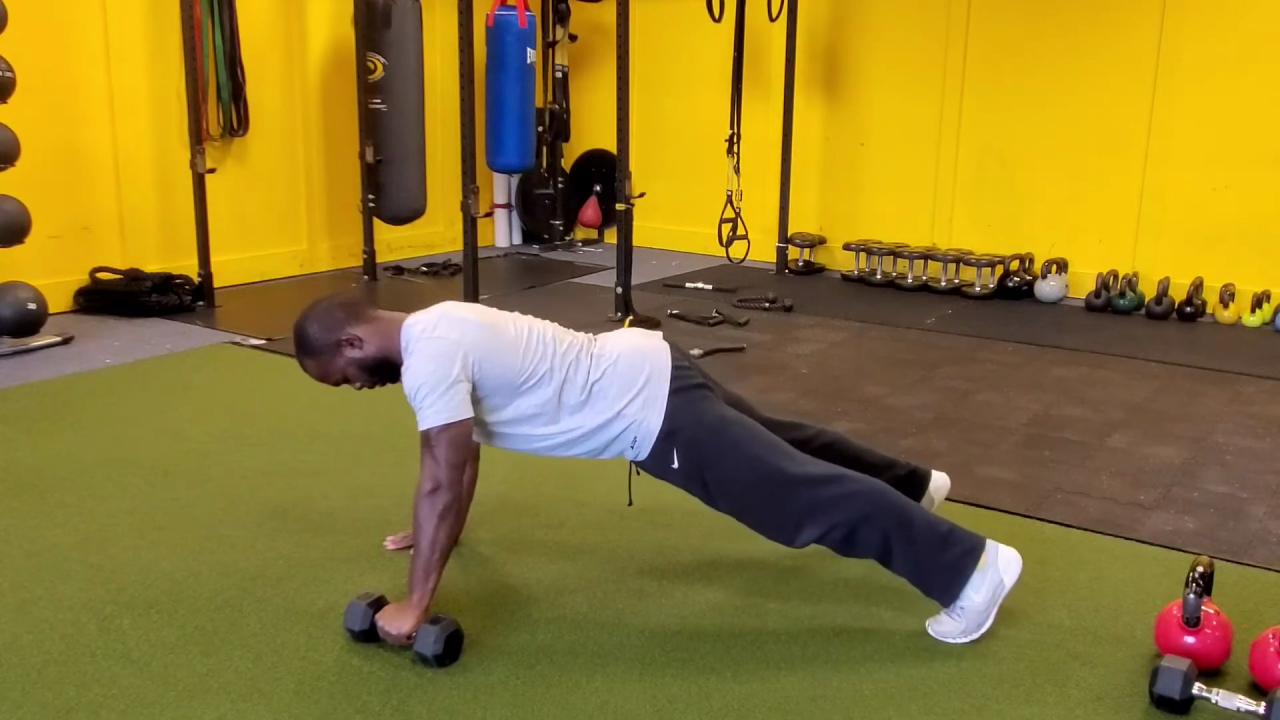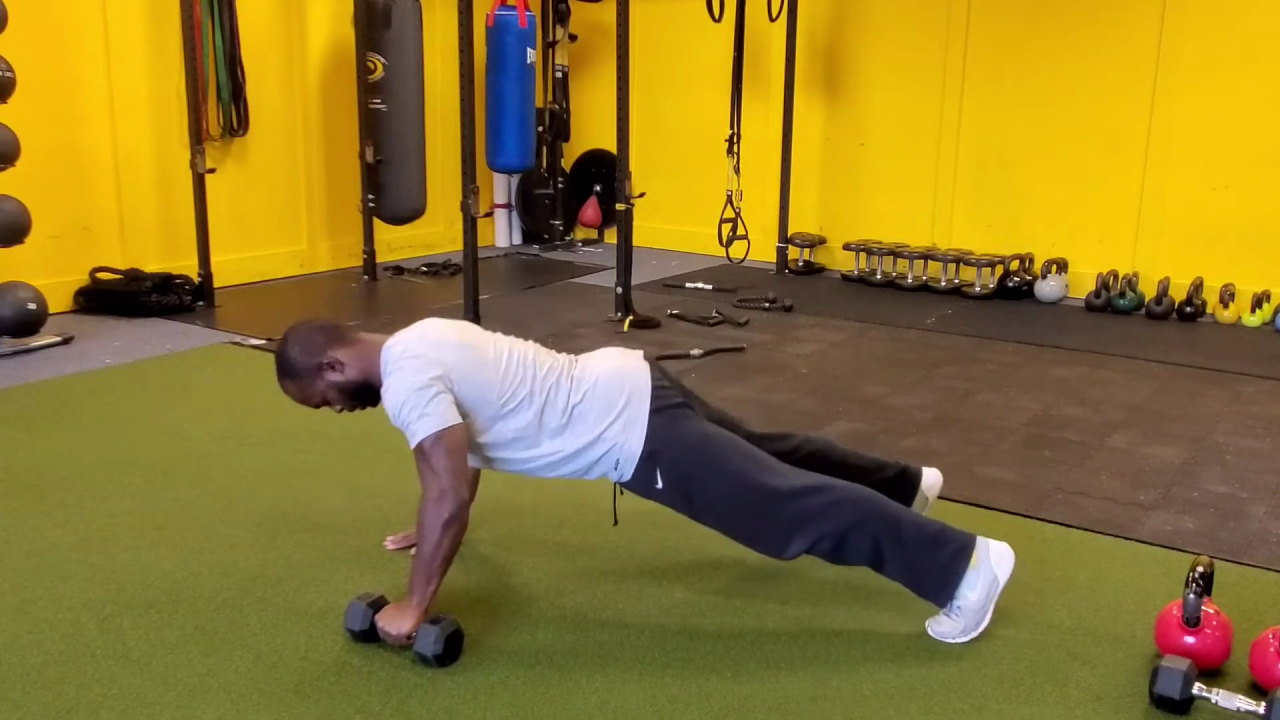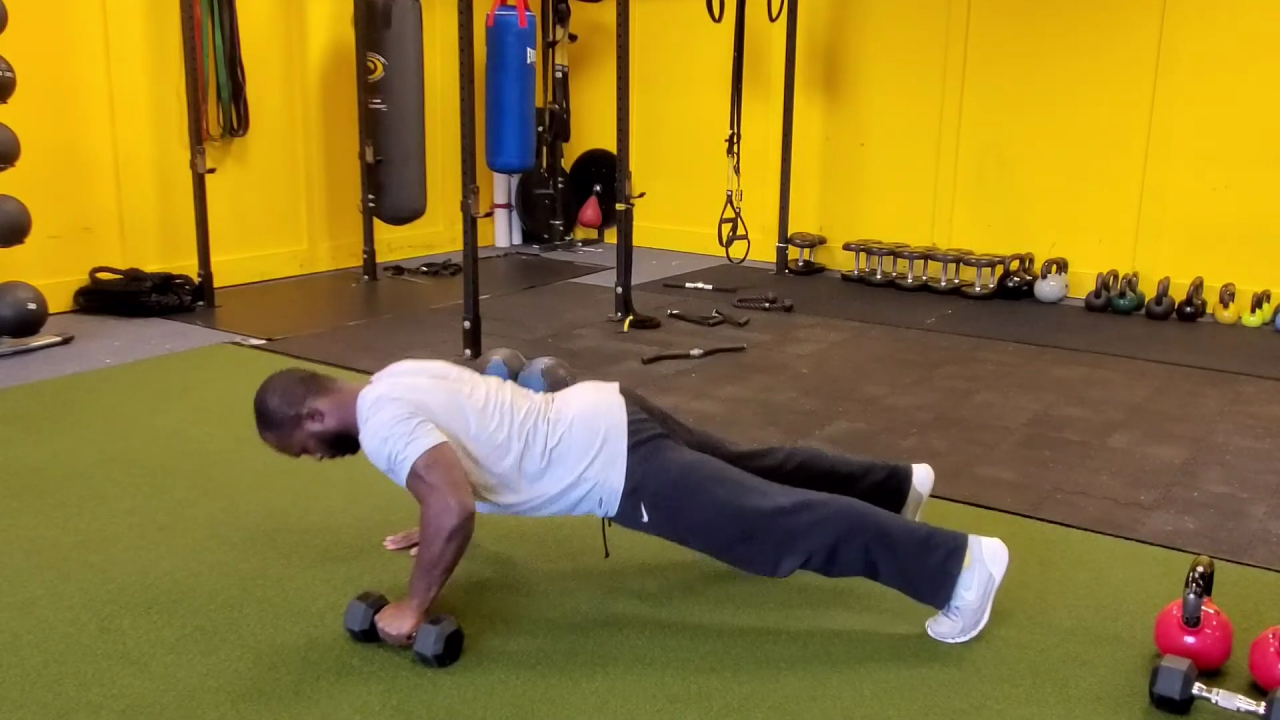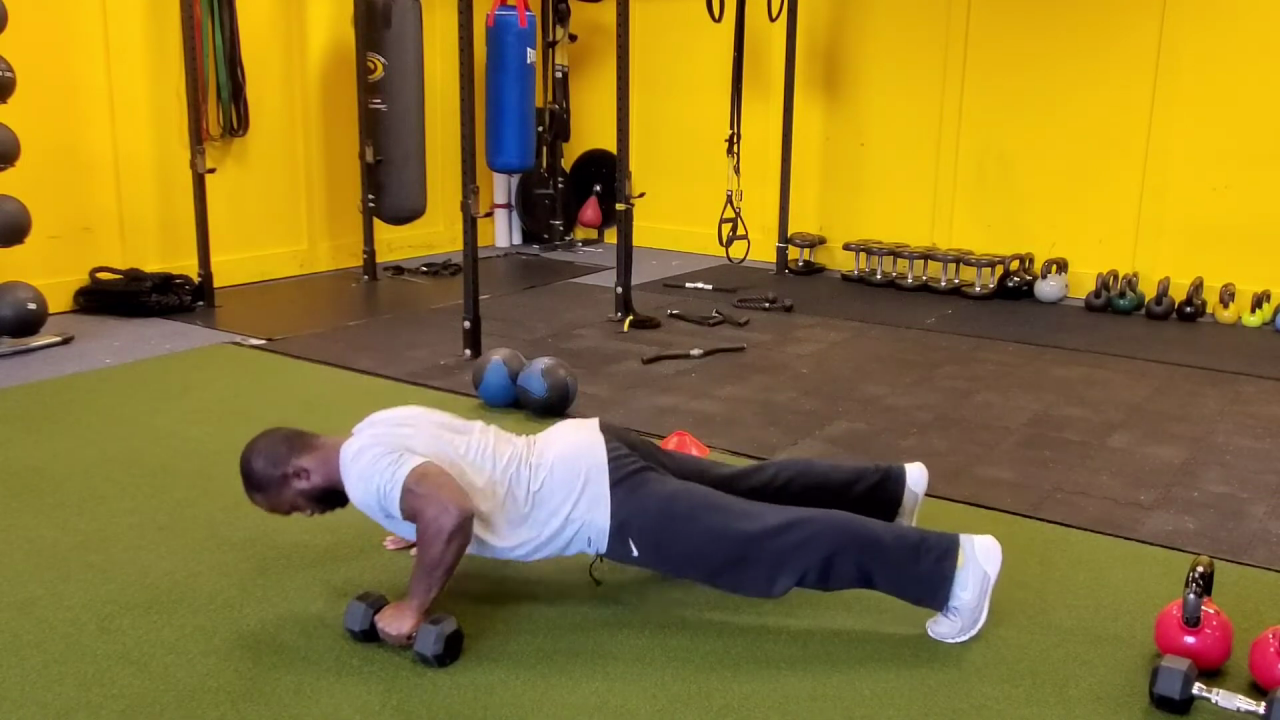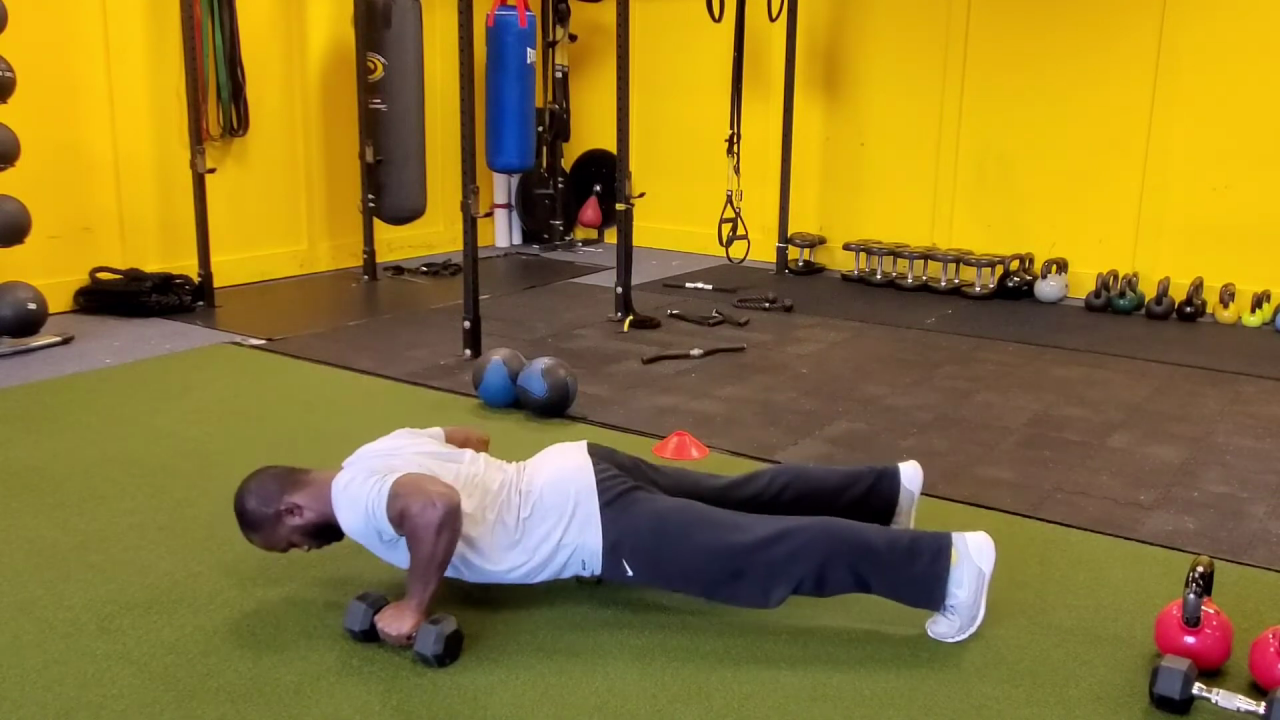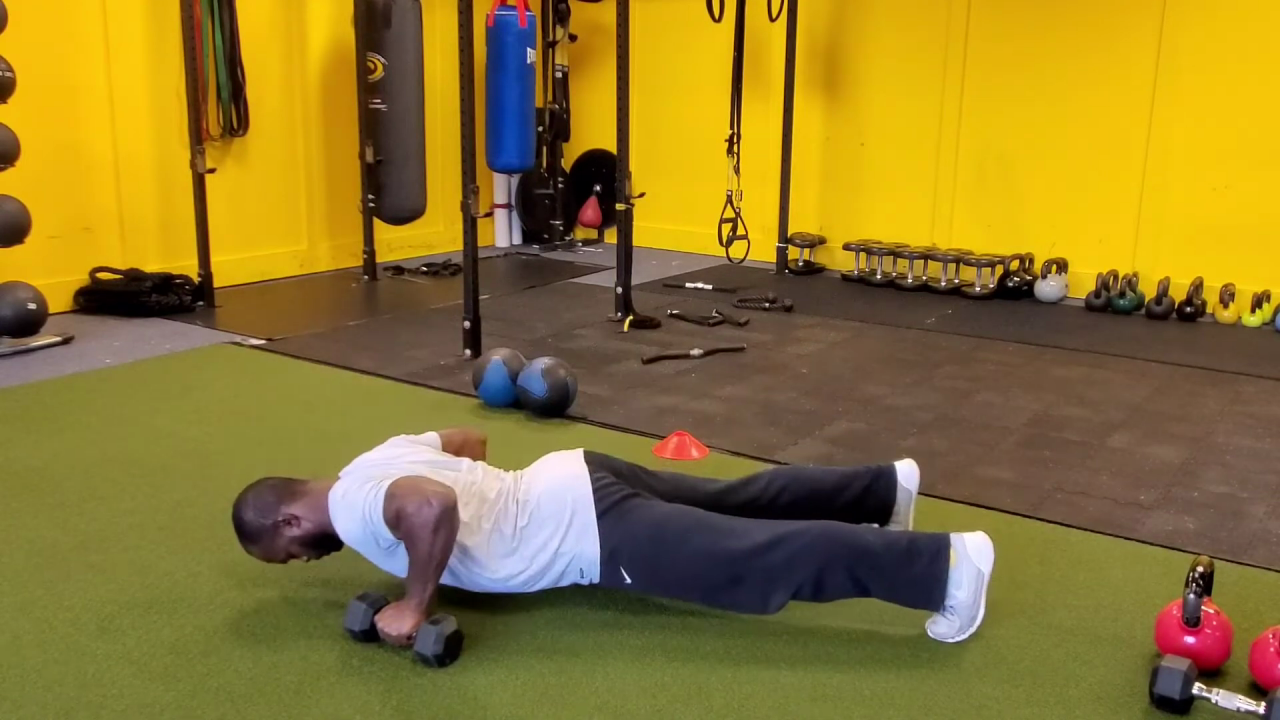
dt=0.2s
person 1, frame 1
left shoulder: (428, 355)
right shoulder: (437, 329)
left elbow: (443, 479)
right elbow: (462, 453)
left wrist: (415, 603)
right wrist: (439, 527)
left hip: (650, 410)
right hip: (645, 373)
left knee: (799, 497)
right knee: (784, 454)
left ankle: (972, 567)
right ankle: (914, 487)
person 1, frame 2
left shoulder: (405, 376)
right shoulder: (420, 342)
left elbow: (449, 489)
right elbow: (466, 449)
left wrist: (414, 606)
right wrist: (434, 527)
left hip: (633, 430)
right hip: (628, 388)
left knee: (789, 509)
right knee: (774, 462)
left ankle: (965, 565)
right ankle: (904, 487)
person 1, frame 3
left shoulder: (382, 421)
right shoulder: (399, 381)
left elbow: (453, 513)
left wrist: (413, 607)
right wrist: (431, 529)
left hip: (615, 466)
right hip: (605, 416)
left knee: (777, 524)
right knee: (759, 472)
left ankle: (959, 565)
right ankle: (896, 486)
person 1, frame 4
left shoulder: (366, 467)
right shoulder: (384, 427)
left elbow: (453, 515)
left wrist: (413, 607)
right wrist: (424, 531)
left hip: (602, 504)
right hip: (589, 449)
left knee: (768, 543)
right knee: (749, 487)
left ankle: (953, 565)
right ankle: (891, 489)
person 1, frame 5
left shoulder: (357, 499)
right shoulder: (383, 451)
left elbow: (439, 509)
left wrist: (414, 606)
left hip: (594, 526)
right hip: (579, 471)
left knee: (764, 555)
right knee: (742, 498)
left ankle: (947, 562)
right ankle: (888, 488)
person 1, frame 6
left shoulder: (352, 505)
right shoulder: (379, 464)
left elbow: (433, 507)
right elbow: (468, 440)
left wrist: (415, 604)
left hip: (593, 534)
right hip: (578, 477)
left knee: (762, 561)
right knee: (739, 502)
left ankle: (947, 563)
right ankle: (884, 488)
